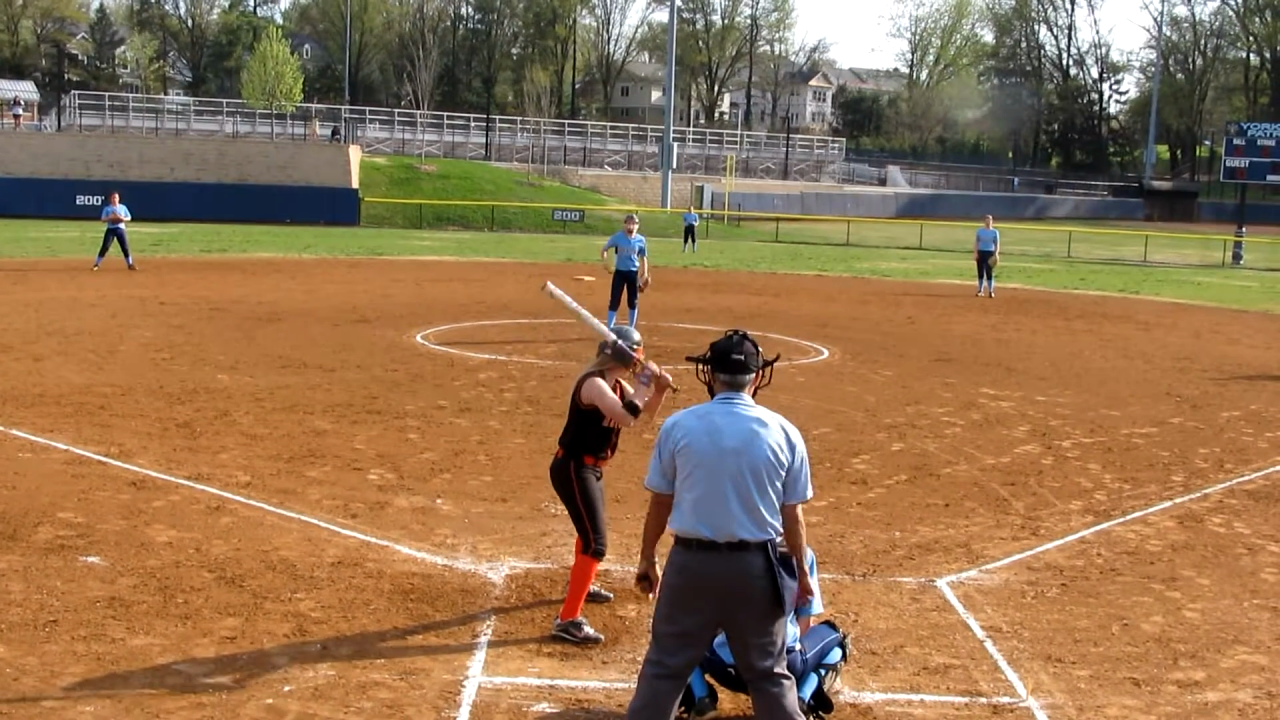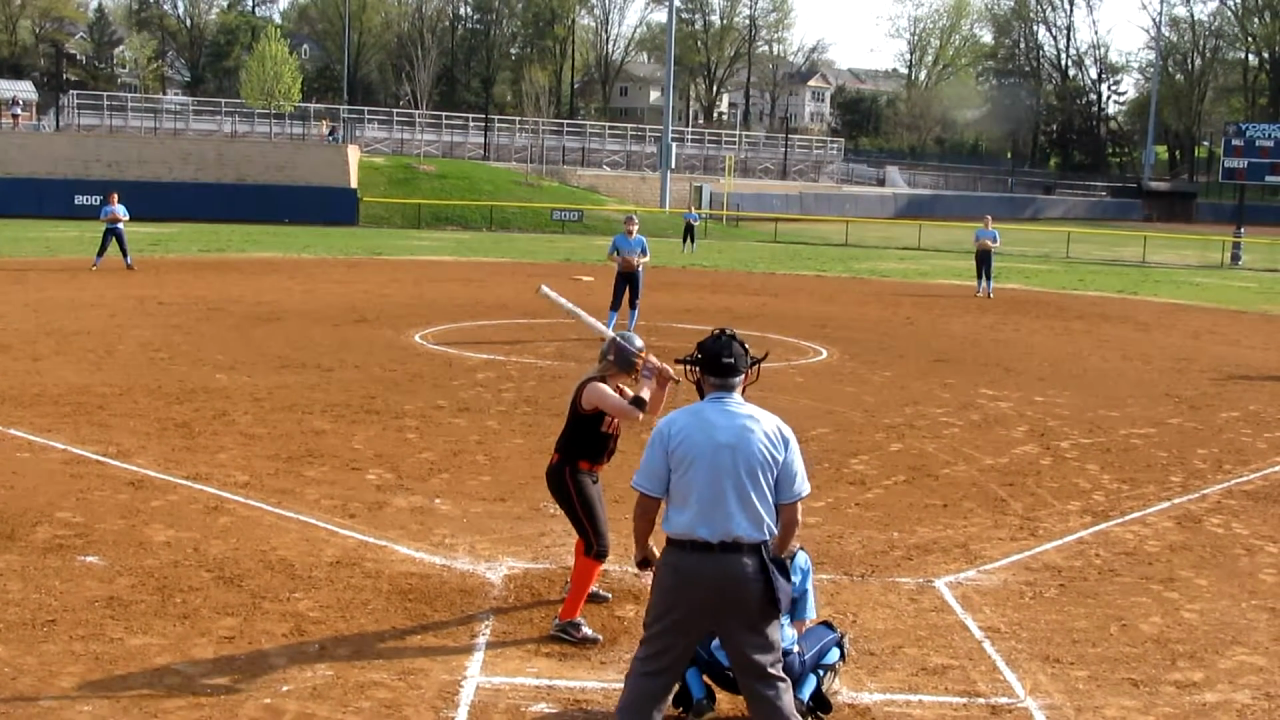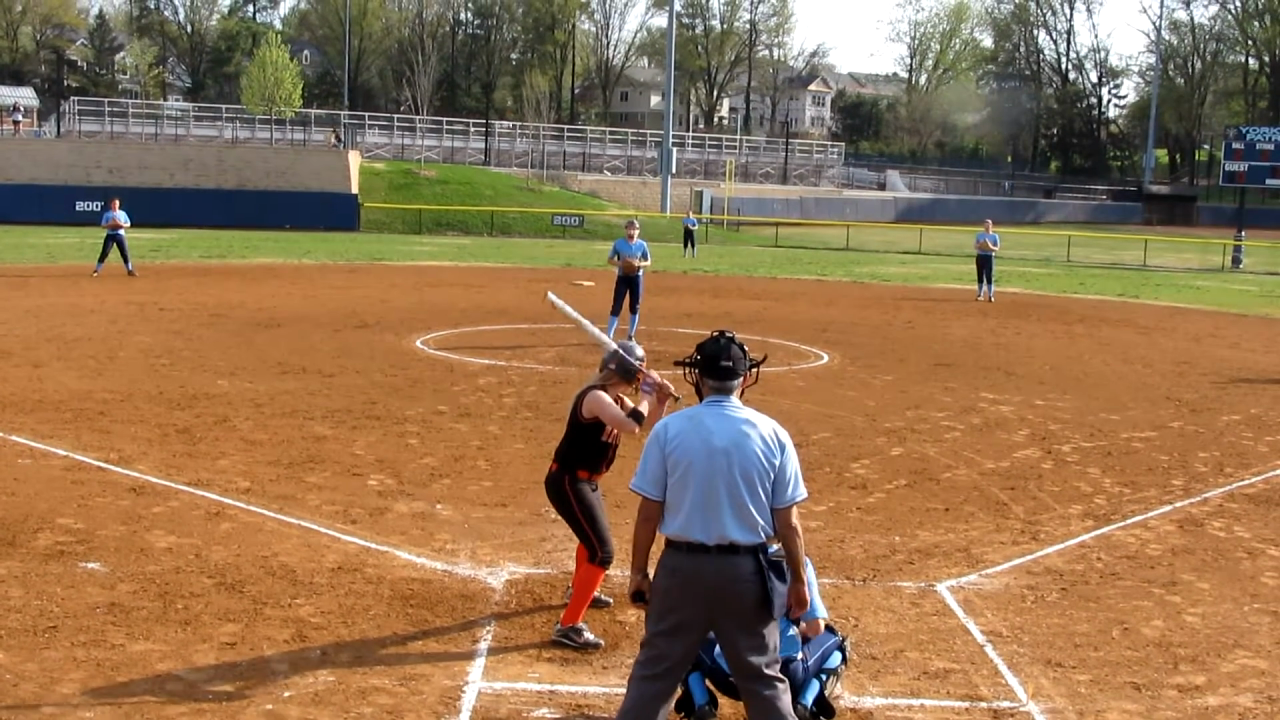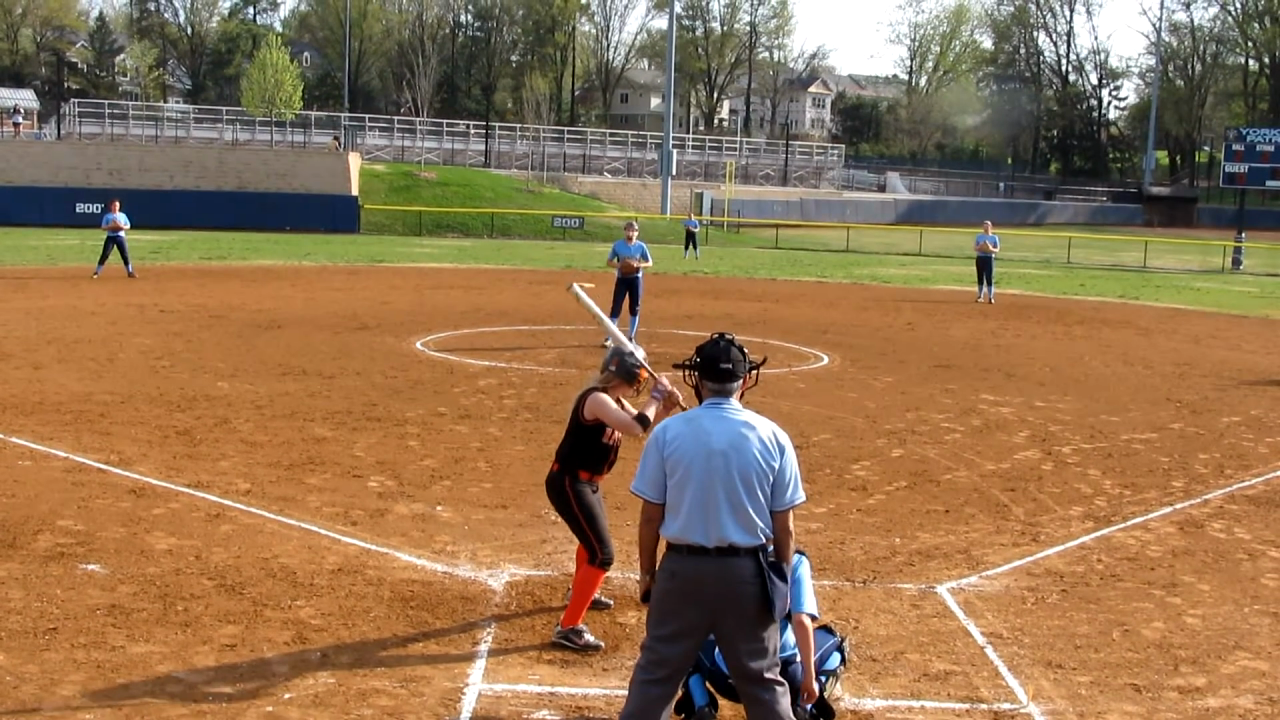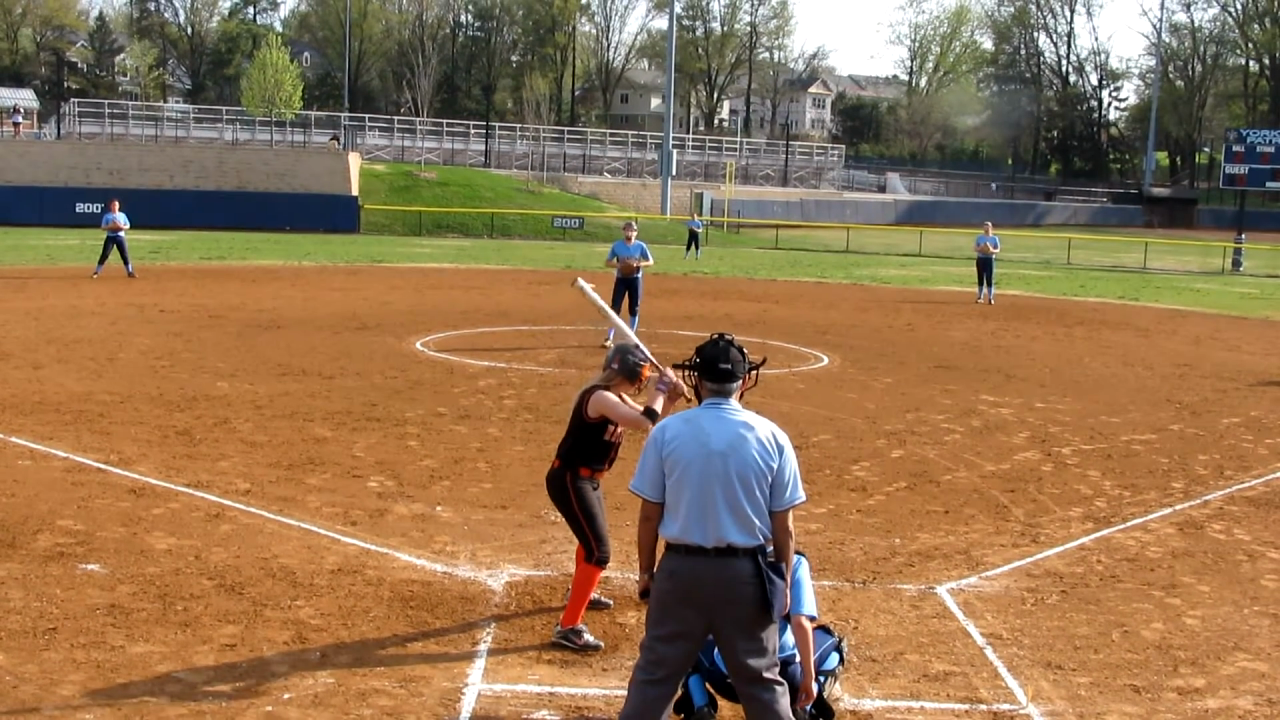
dt=0.7s
person 1, frame 1
left shoulder: (679, 426)
right shoulder: (782, 432)
left elbow: (659, 505)
right elbow: (792, 516)
left wrist: (646, 561)
right wrist: (801, 572)
left hip: (692, 563)
right hip: (755, 565)
left knee: (665, 667)
right knee: (768, 672)
person 1, frame 2
left shoulder: (673, 426)
right shoulder: (775, 430)
left elbow: (647, 506)
right elbow: (791, 516)
left wrist: (642, 548)
right wrist: (774, 559)
left hip: (684, 564)
right hip: (748, 566)
left knee: (653, 667)
right knee: (764, 675)
person 1, frame 3
left shoulder: (669, 429)
right shoulder: (772, 434)
left elbow: (649, 513)
right elbow: (787, 523)
left wrist: (639, 571)
right wrist: (797, 579)
left hip: (681, 565)
right hip: (746, 569)
left knee: (654, 668)
right knee: (761, 676)
person 1, frame 4
left shoulder: (668, 432)
right shoulder: (772, 436)
left elbow: (651, 517)
right elbow: (783, 527)
left wrist: (647, 573)
right wrist: (782, 580)
left hip: (682, 568)
right hip: (747, 571)
left knee: (656, 670)
right knee: (761, 678)
person 1, frame 5
left shoulder: (667, 431)
right shoulder: (771, 437)
left elbow: (649, 515)
right elbow: (783, 527)
left wrist: (646, 571)
right wrist: (783, 582)
left hip: (680, 568)
right hip: (745, 572)
left knee: (655, 671)
right knee: (760, 677)
person 2, frame 1
left shoulder: (614, 384)
right shoulder: (594, 383)
left elbow: (646, 410)
right elbow: (627, 417)
left wrist: (658, 388)
right wrist: (644, 383)
left hip: (589, 468)
right hip: (574, 469)
left knee: (590, 530)
right knee: (595, 543)
left ankle: (581, 585)
right ankle: (568, 619)
person 2, frame 2
left shoulder: (614, 389)
right shoulder: (595, 388)
left elbow: (650, 409)
right elbow: (634, 414)
left wrist: (661, 384)
right wrist: (648, 377)
left hip: (585, 472)
right hip: (569, 474)
left knee: (592, 530)
right knee: (598, 545)
left ankle: (579, 586)
right ankle: (567, 620)
person 2, frame 3
left shoulder: (613, 398)
right shoulder: (596, 397)
left elbow: (647, 421)
right elbow: (631, 426)
left wrist: (660, 398)
right wrist: (647, 391)
left hip: (584, 481)
right hip: (568, 482)
left knee: (593, 536)
right knee: (602, 552)
left ankle: (580, 591)
right ankle: (568, 625)
person 2, frame 4
left shoulder: (612, 400)
right shoulder: (597, 399)
left elbow: (642, 426)
right elbow: (635, 429)
left wrist: (665, 406)
right wrist: (656, 395)
left hip: (585, 481)
right hip: (569, 483)
left knee: (593, 539)
right knee: (602, 554)
left ankle: (581, 592)
right ankle: (568, 627)
person 2, frame 5
left shoulder: (615, 397)
right shoulder: (601, 397)
left elbow: (646, 418)
right elbow: (644, 423)
left wrist: (669, 397)
right wrist: (662, 387)
left hip: (586, 478)
right hip: (569, 480)
left knee: (592, 537)
right knee: (598, 552)
left ankle: (580, 593)
right ankle: (568, 626)
